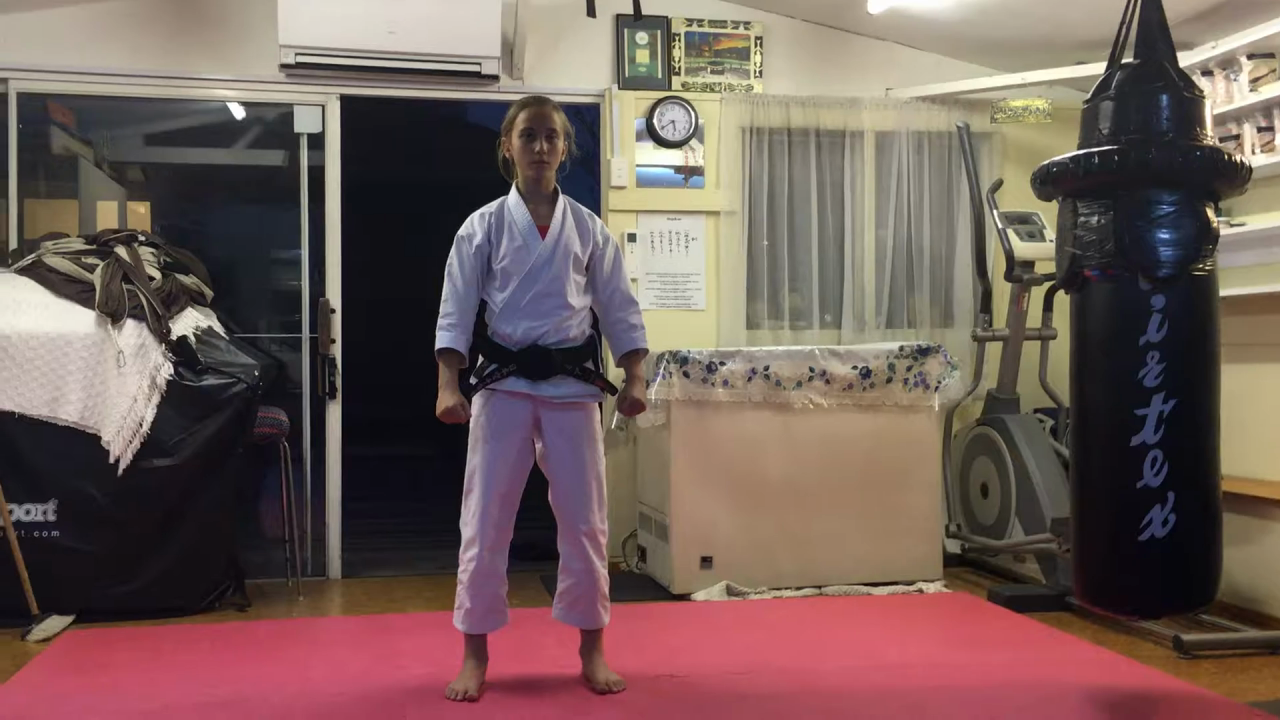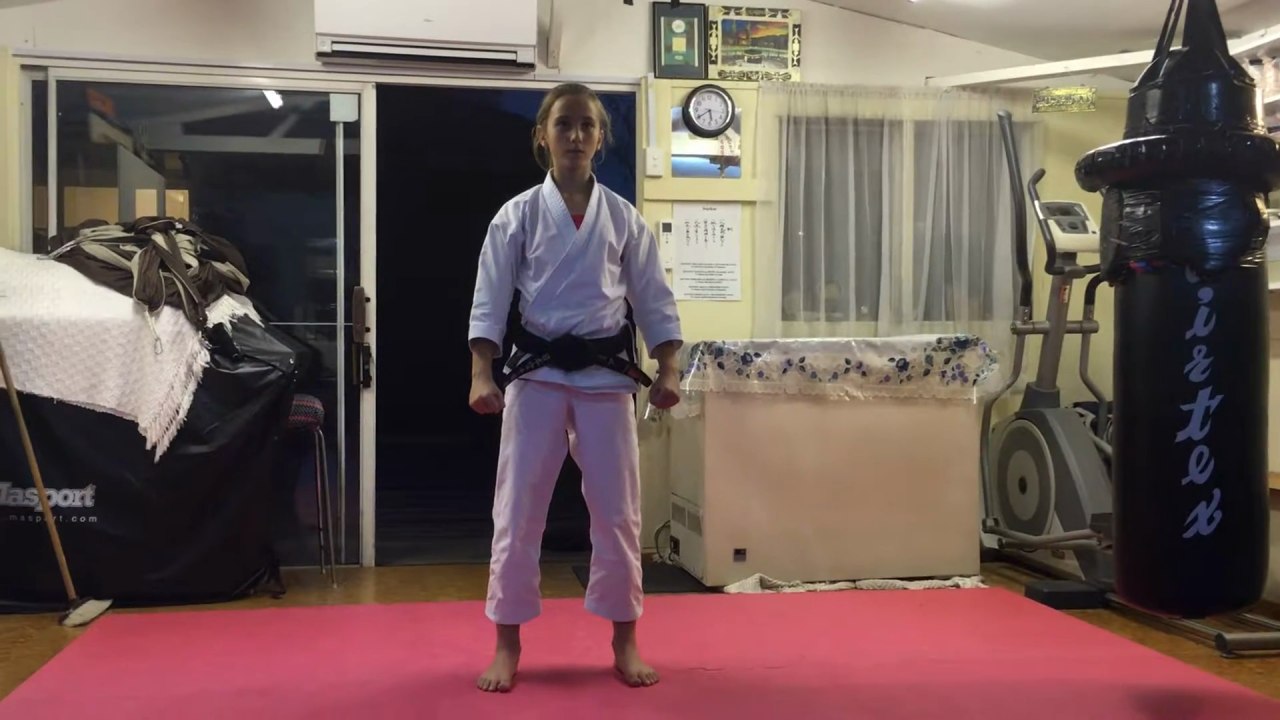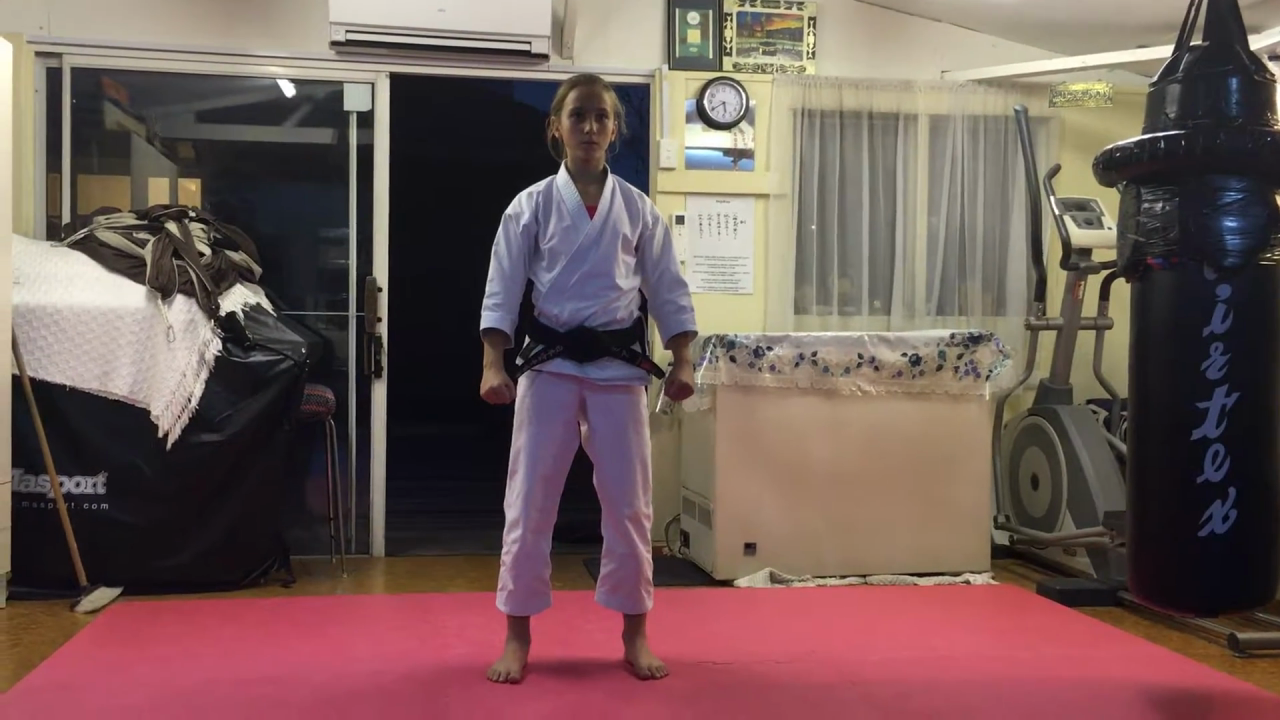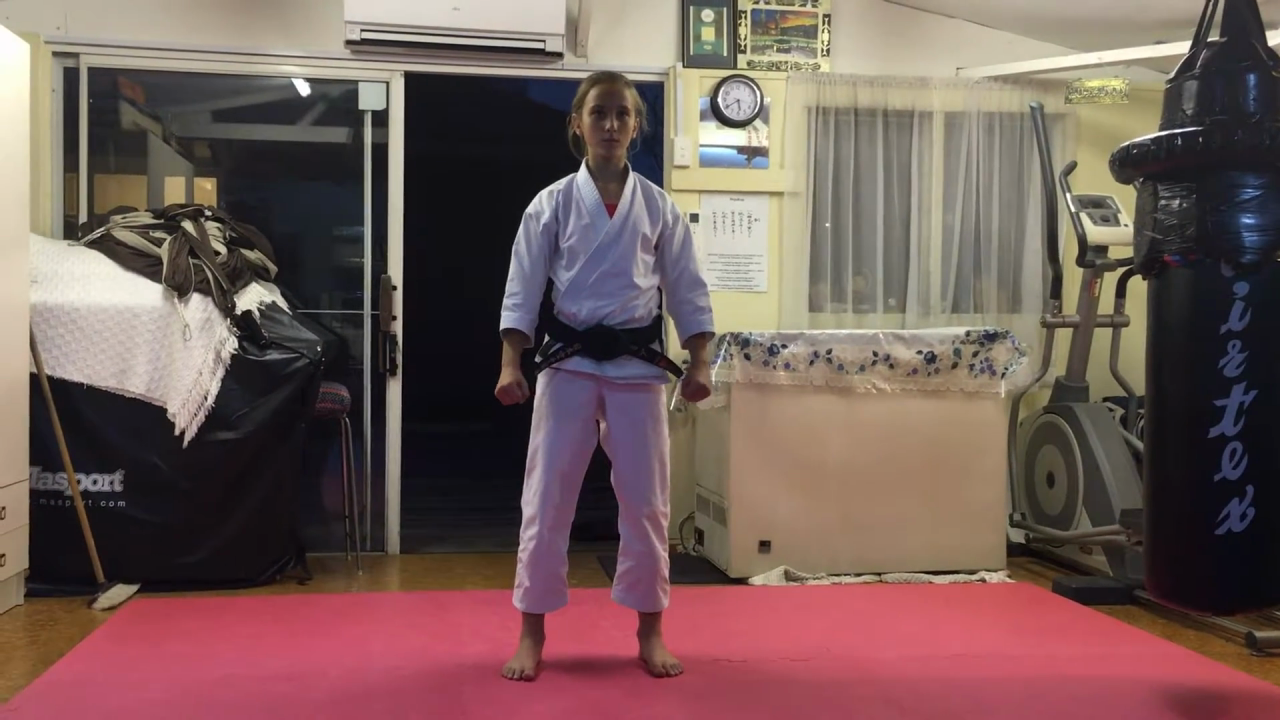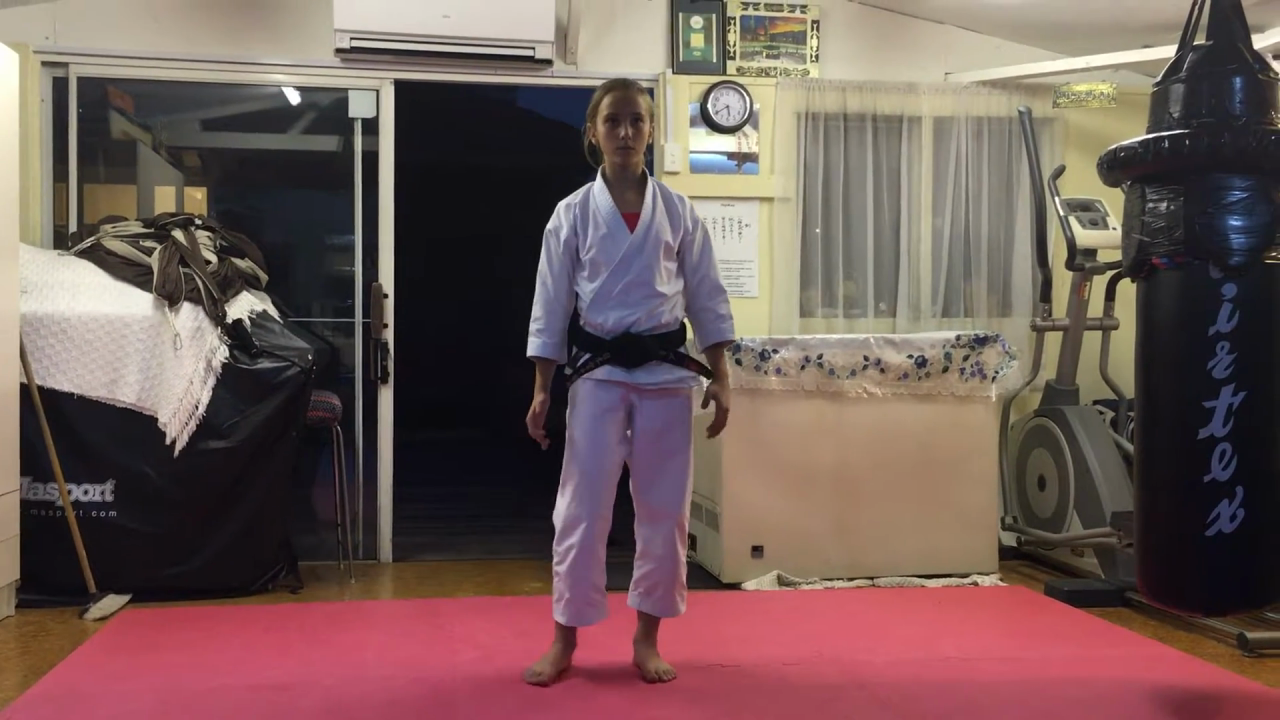
dt=0.7s
person 1, frame 1
left shoulder: (588, 228)
right shoulder: (484, 226)
left elbow: (619, 307)
right elbow: (456, 309)
left wrist: (634, 378)
right wrist: (448, 384)
left hip: (572, 385)
right hip: (503, 384)
left knee: (584, 518)
right knee: (486, 518)
left ankle: (592, 648)
right ankle: (474, 653)
person 1, frame 2
left shoulder: (624, 217)
right shoulder: (518, 214)
left elbow: (653, 298)
right elbow: (490, 298)
left wrist: (668, 370)
right wrist: (481, 375)
left hip: (606, 375)
right hip: (536, 373)
left knee: (617, 510)
right knee: (518, 509)
left ankle: (624, 640)
right ankle: (507, 643)
person 1, frame 3
left shoulder: (637, 208)
right shoulder: (532, 205)
left elbow: (668, 289)
right elbow: (503, 288)
left wrist: (682, 361)
right wrist: (493, 363)
left hip: (619, 366)
right hip: (549, 364)
left knee: (629, 501)
right knee: (530, 499)
left ankle: (635, 632)
right ankle: (517, 634)
person 1, frame 4
left shoulder: (658, 206)
right shoulder: (553, 202)
left elbow: (687, 288)
right elbow: (523, 288)
left wrist: (699, 362)
right wrist: (510, 364)
left hip: (638, 363)
right hip: (569, 361)
left knee: (646, 499)
right knee: (547, 497)
left ankle: (649, 629)
right ankle: (532, 631)
person 1, frame 5
left shoulder: (678, 211)
right shoulder: (573, 213)
left elbow: (707, 298)
right elbow: (550, 305)
left wrist: (719, 378)
right wrist: (541, 390)
left hip: (666, 371)
right hip: (598, 370)
left knee: (664, 507)
right knee: (584, 505)
left ankle: (647, 637)
right ankle: (566, 636)
